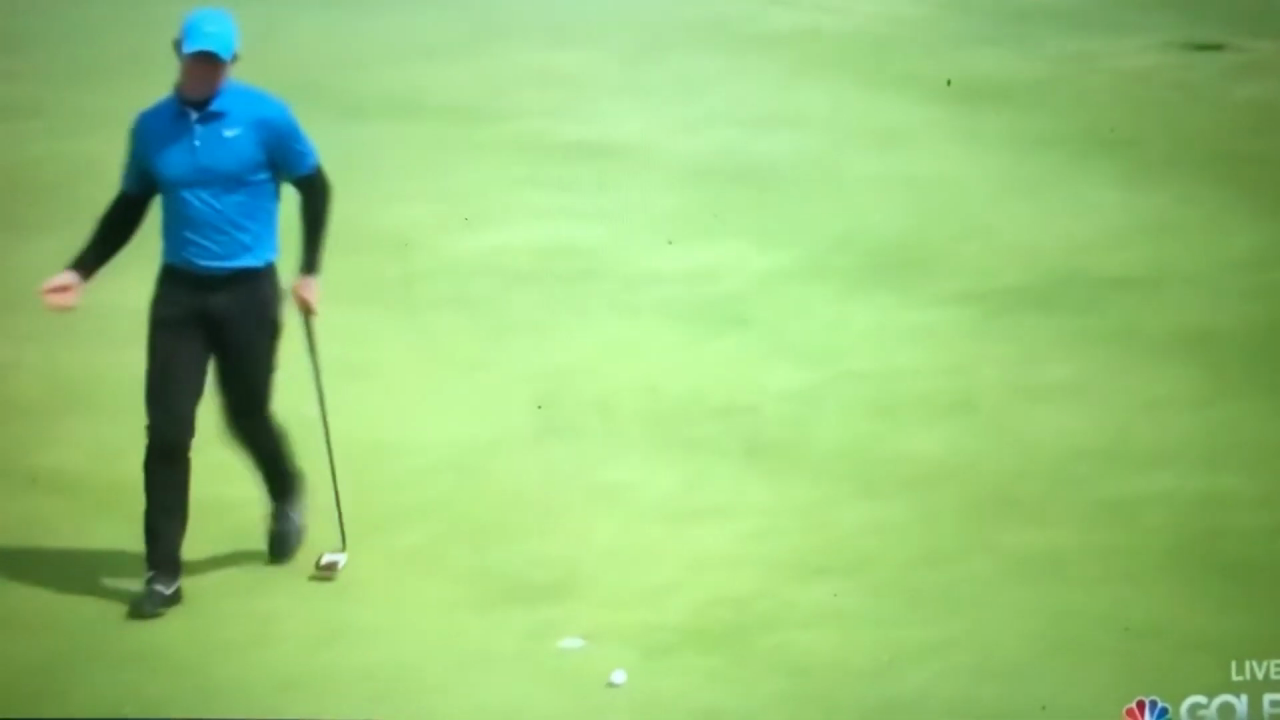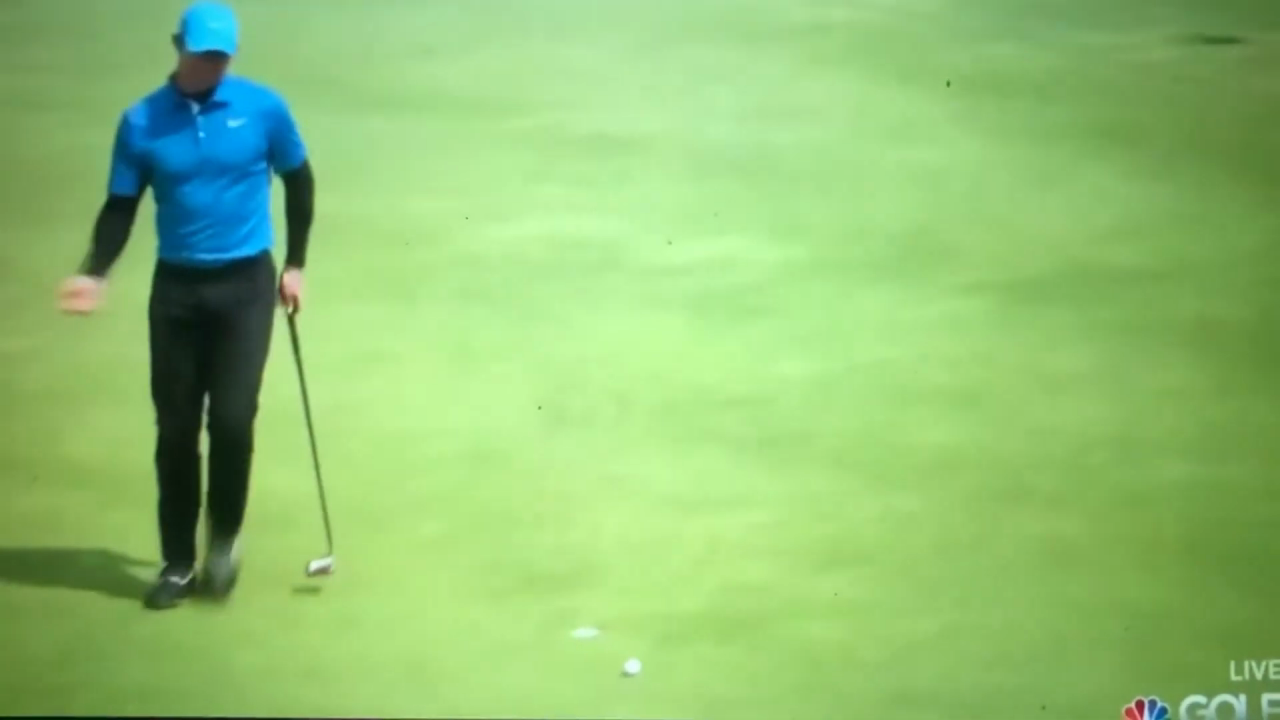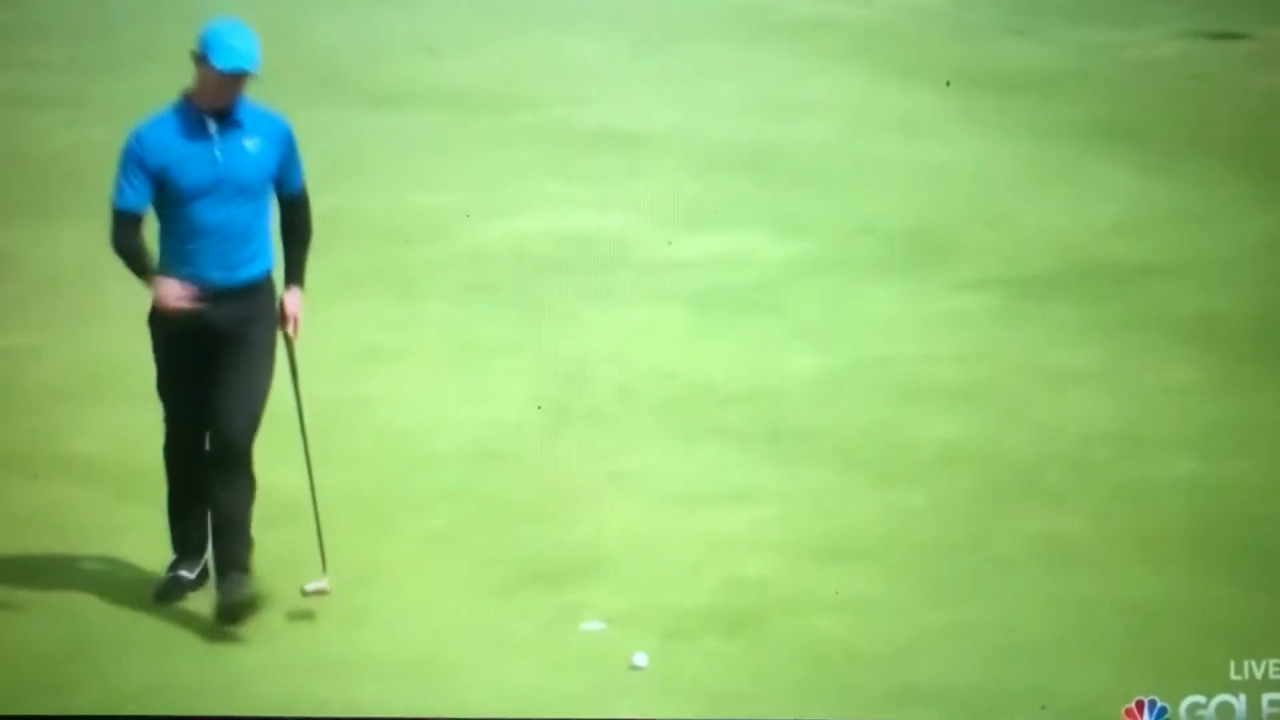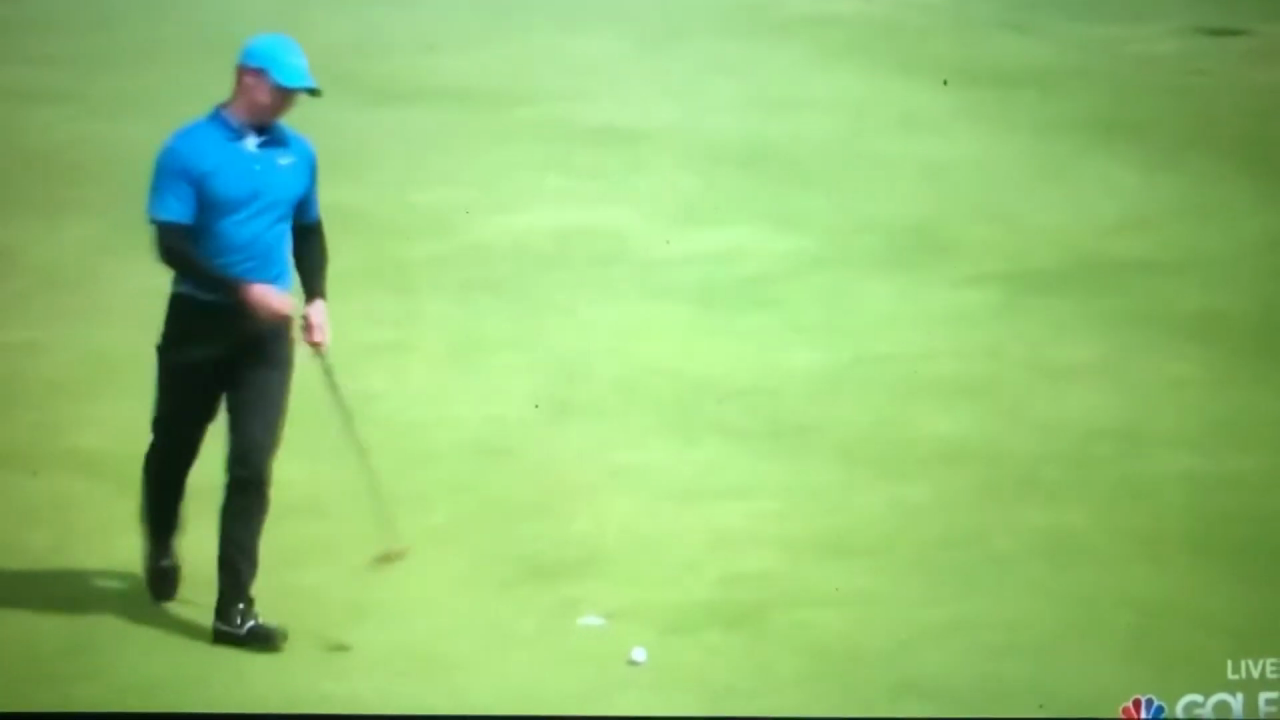
dt=0.2s
person 1, frame 1
left shoulder: (265, 117)
right shoulder: (150, 128)
left elbow: (315, 188)
right elbow: (129, 207)
left wrist: (309, 271)
right wrist: (80, 271)
left hip: (248, 292)
right hip: (179, 294)
left knee: (249, 420)
right knee: (168, 434)
left ankle: (287, 497)
right ankle: (164, 573)
person 1, frame 2
left shoulder: (263, 108)
right shoulder: (140, 123)
left elbow: (299, 181)
right elbow: (119, 208)
left wrist: (295, 263)
right wrist: (93, 273)
left hip: (245, 285)
right hip: (176, 289)
left knee: (231, 421)
right knee: (176, 430)
left ankle: (225, 537)
right ankle: (179, 561)
person 1, frame 3
left shoulder: (272, 132)
right shoulder: (151, 141)
left elbow: (295, 207)
right elbow: (124, 229)
left wrist: (294, 285)
right wrist: (155, 280)
left hip: (249, 305)
right hip: (182, 310)
left knee: (232, 440)
right knee: (185, 439)
right ankle: (188, 554)
person 1, frame 4
left shoulder: (299, 152)
right shoulder: (187, 150)
left elbow: (309, 229)
right elbow: (171, 247)
left wrist: (313, 297)
right wrist: (245, 291)
left hip: (264, 334)
right hip: (198, 323)
left knee: (251, 467)
right knee: (173, 447)
right ankle: (161, 551)
